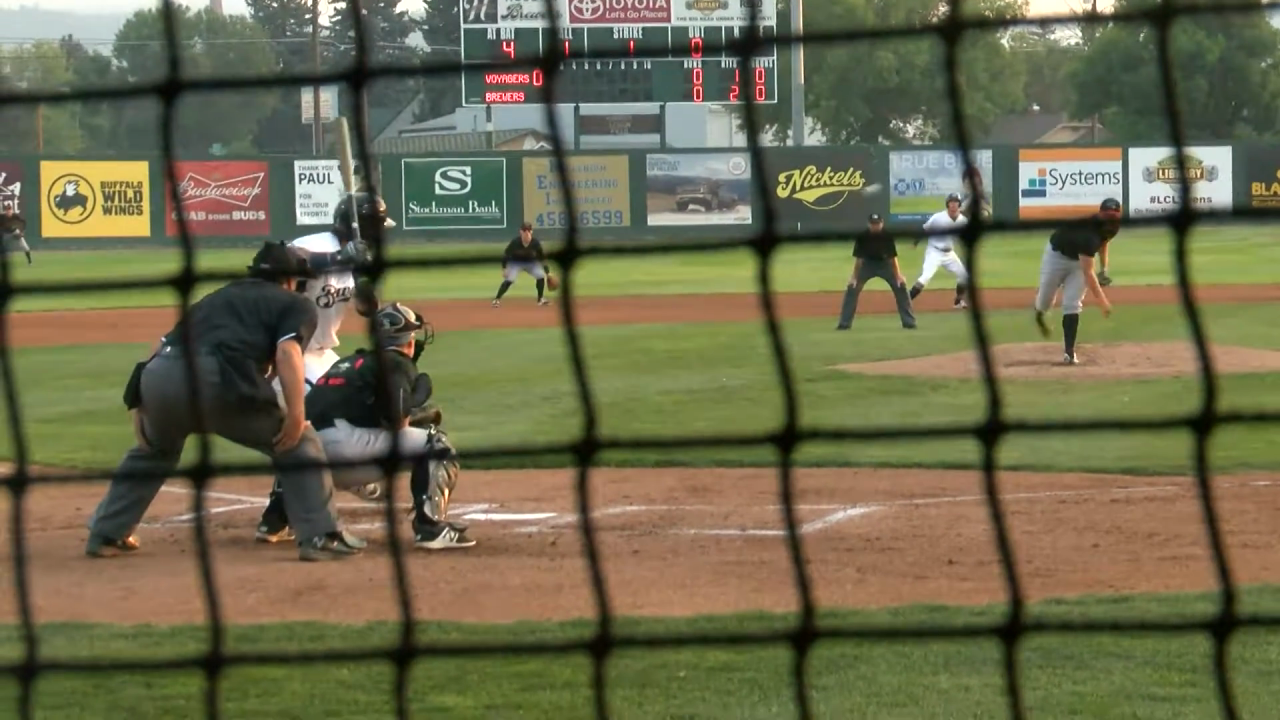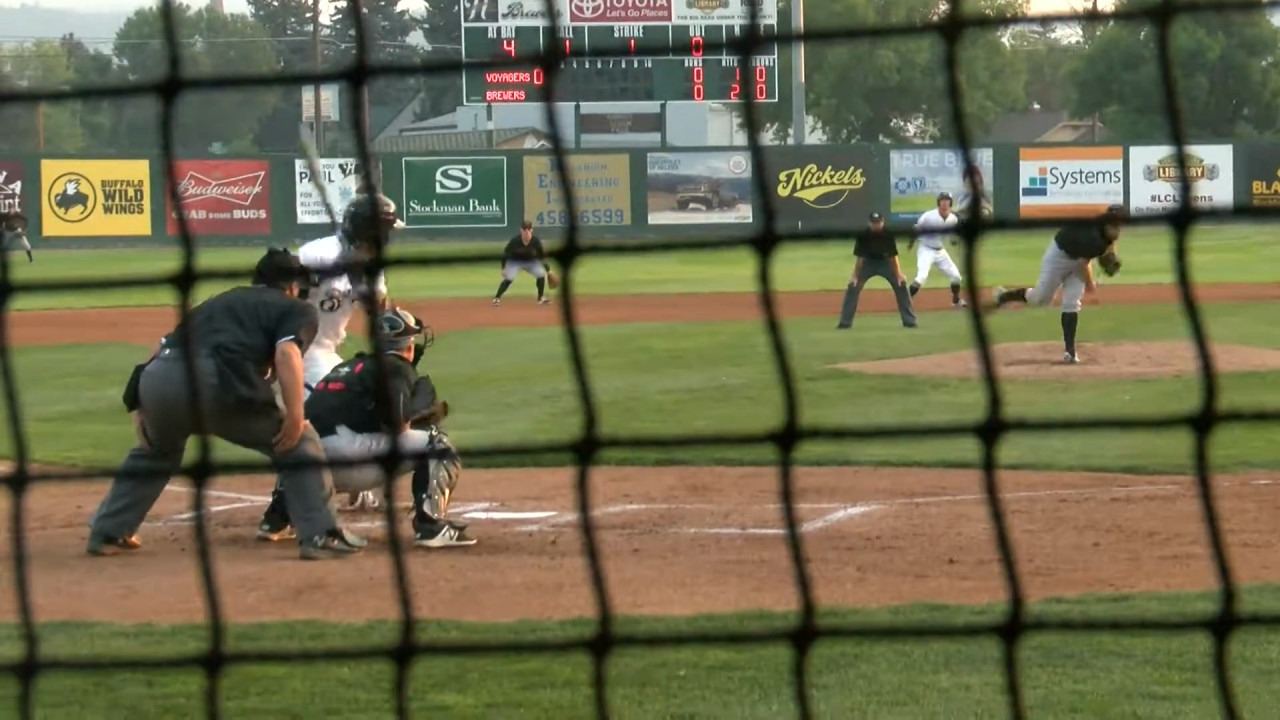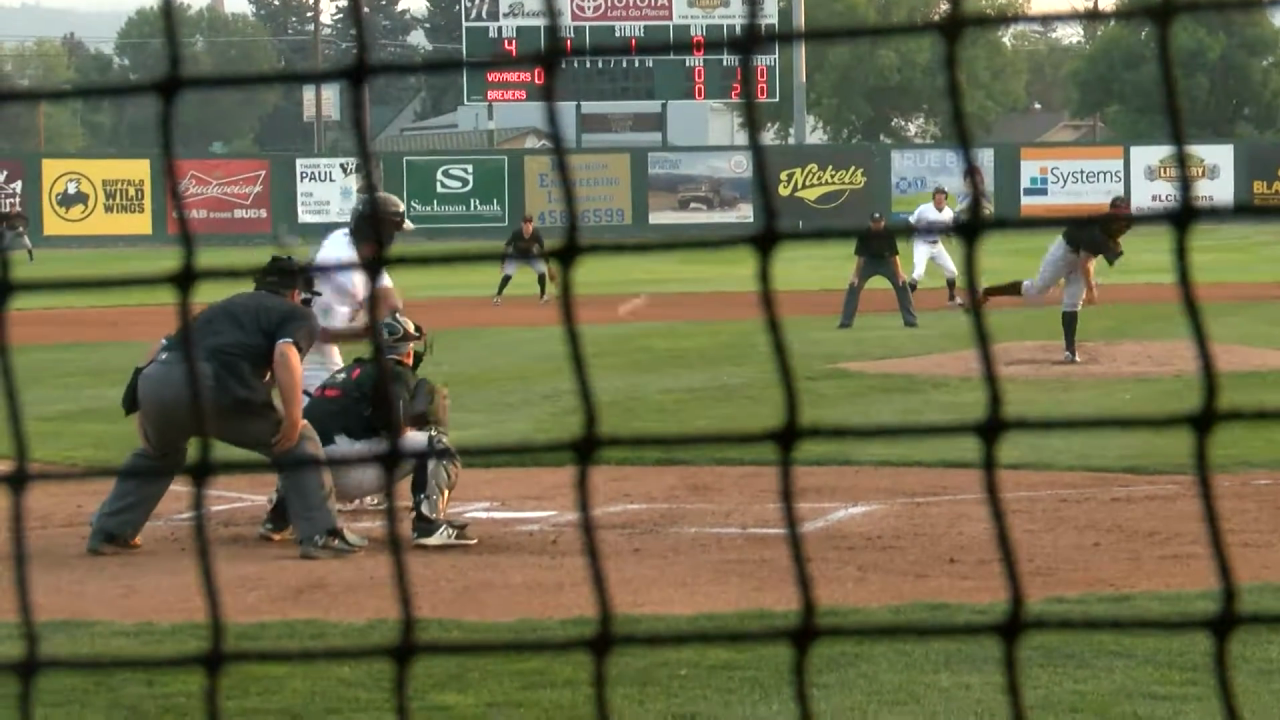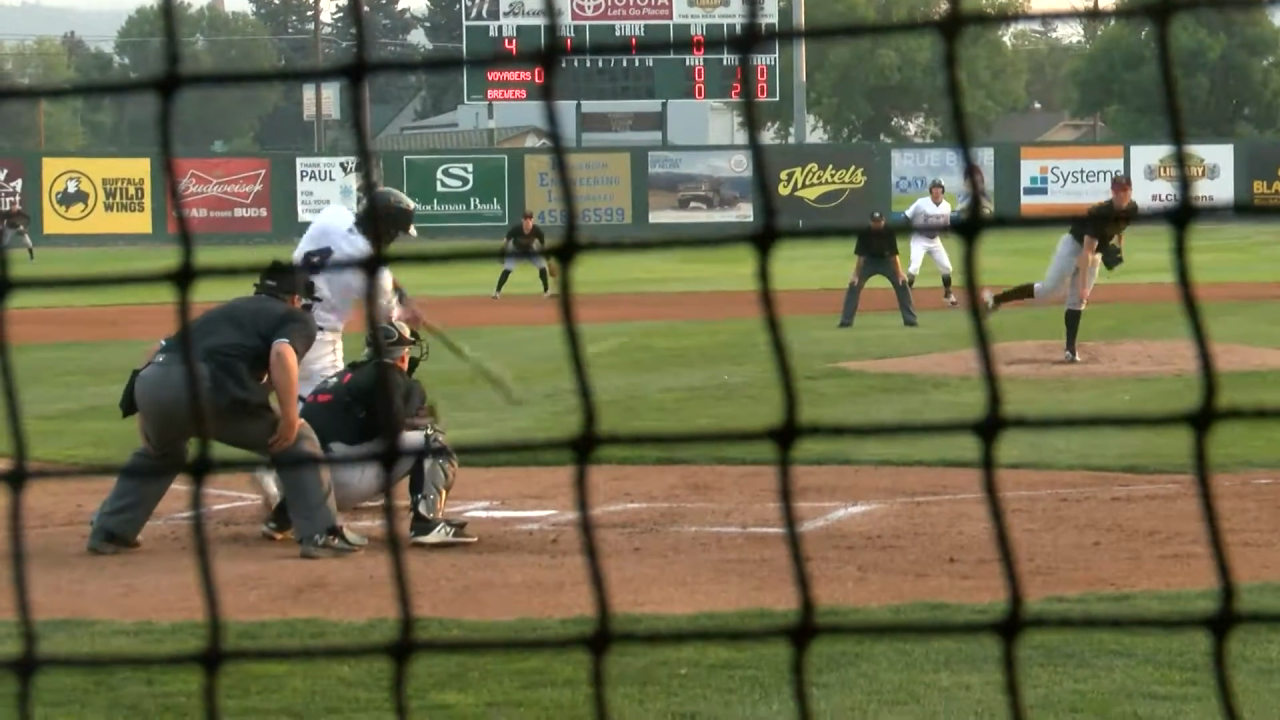
dt=0.1s
person 1, frame 1
left shoulder: (359, 261)
right shoulder: (318, 246)
left elbow: (370, 309)
left wrist: (363, 278)
right wrist: (336, 259)
left hip: (321, 352)
person 1, frame 2
left shoulder: (365, 262)
right shoulder: (323, 253)
left elbow: (381, 308)
left wrist: (365, 282)
right wrist: (334, 270)
left hip: (324, 350)
left ankle: (355, 489)
person 1, frame 3
left shoulder: (346, 237)
right shoulder: (346, 275)
left elbow: (385, 291)
right elbow: (324, 334)
right wrist: (369, 324)
right hip: (309, 347)
person 1, frame 4
left shoulder: (332, 218)
right shoulder: (374, 273)
right elbow: (386, 319)
left wrist: (398, 295)
right wrist: (404, 312)
right hip: (317, 343)
person 2, frame 1
left shoulder: (220, 294)
right shoulder: (297, 304)
left elbow: (166, 345)
right elbow: (287, 351)
left wrist: (140, 405)
right wrist: (296, 415)
left hip: (158, 374)
right hip: (215, 378)
left knee: (153, 450)
right knee: (299, 443)
left ankle: (105, 534)
right ankle: (321, 536)
person 2, frame 2
left shoulder: (221, 298)
right shoulder: (297, 308)
left elbow: (164, 346)
right elbow: (286, 353)
left wrist: (141, 407)
right wrist: (295, 416)
left hip: (158, 376)
right hip: (213, 380)
left knee: (155, 451)
right knee: (299, 443)
left ankle: (106, 533)
right ankle: (321, 535)
person 2, frame 3
left shoulder: (226, 304)
right shoulder: (299, 315)
left elbow: (162, 349)
right elbow: (285, 353)
left wrist: (144, 411)
right wrist: (293, 417)
left hip: (154, 380)
right hip: (210, 383)
left knee: (159, 453)
right knee: (299, 442)
left ankle: (108, 532)
right ankle: (322, 535)
person 2, frame 4
left shoulder: (228, 307)
right shoulder: (297, 318)
left elbow: (159, 350)
right elbow: (281, 353)
left wrist: (146, 412)
right wrist: (290, 418)
left hip: (153, 381)
right hip: (207, 385)
left knee: (159, 453)
right knee: (297, 442)
left ankle: (108, 532)
right ankle: (322, 535)
person 3, frame 1
left shoulder: (349, 362)
right shoulder: (398, 363)
right elbow: (397, 424)
left wrist: (422, 418)
right hip: (340, 448)
right knee: (437, 445)
left ankle: (274, 522)
right ankle: (431, 528)
person 3, frame 2
left shoulder: (350, 366)
right shoulder: (398, 367)
right elbow: (398, 428)
left wrist: (426, 416)
right hip: (343, 452)
right knee: (438, 446)
left ankle: (275, 521)
right ankle: (431, 526)
person 3, frame 3
left shoulder: (351, 371)
right shoulder: (395, 372)
right elbow: (398, 432)
right hip: (347, 472)
right knee: (438, 445)
left ankle: (277, 520)
right ankle: (430, 526)
person 3, frame 4
left shoulder: (344, 375)
right shoulder: (387, 375)
right elbow: (393, 433)
right hip: (346, 478)
right knee: (434, 444)
left ankle: (279, 520)
right ankle: (427, 525)
person 4, frame 1
left shoulder: (1111, 227)
right shoulder: (1087, 233)
right elbow: (1087, 271)
right wrist: (1102, 298)
left hip: (1077, 260)
right hip: (1056, 254)
left knee: (1072, 305)
right knee: (1045, 300)
right ankle: (1039, 315)
person 4, frame 2
right shoulder: (1093, 235)
right elbow: (1084, 265)
left wrist: (1110, 253)
right wrist: (1090, 283)
left hip: (1079, 258)
right hip: (1060, 255)
left knee: (1071, 304)
right knee: (1040, 297)
right ankle: (1003, 297)
person 4, frame 3
left shoulder: (1126, 220)
right shoulder: (1097, 234)
right elbow: (1085, 264)
left wrist: (1116, 245)
right wrist: (1091, 290)
left hip: (1085, 258)
right hip: (1066, 250)
left knee: (1073, 303)
person 4, frame 4
left shoulder: (1132, 209)
right shoulder: (1102, 212)
right elbow: (1086, 252)
left wrist: (1118, 244)
right wrist: (1081, 284)
left hip: (1094, 253)
right hip: (1073, 246)
left knee: (1077, 300)
right knee: (1048, 289)
left ankle: (1071, 349)
right ankle: (995, 299)
